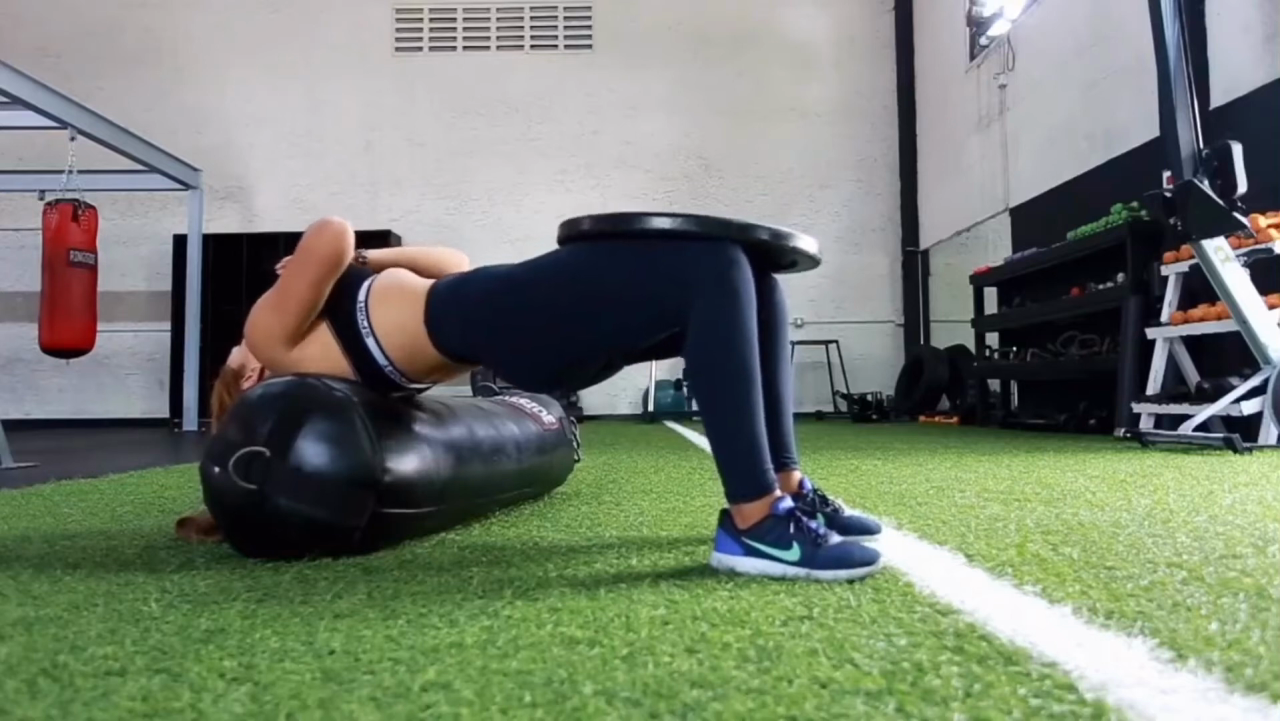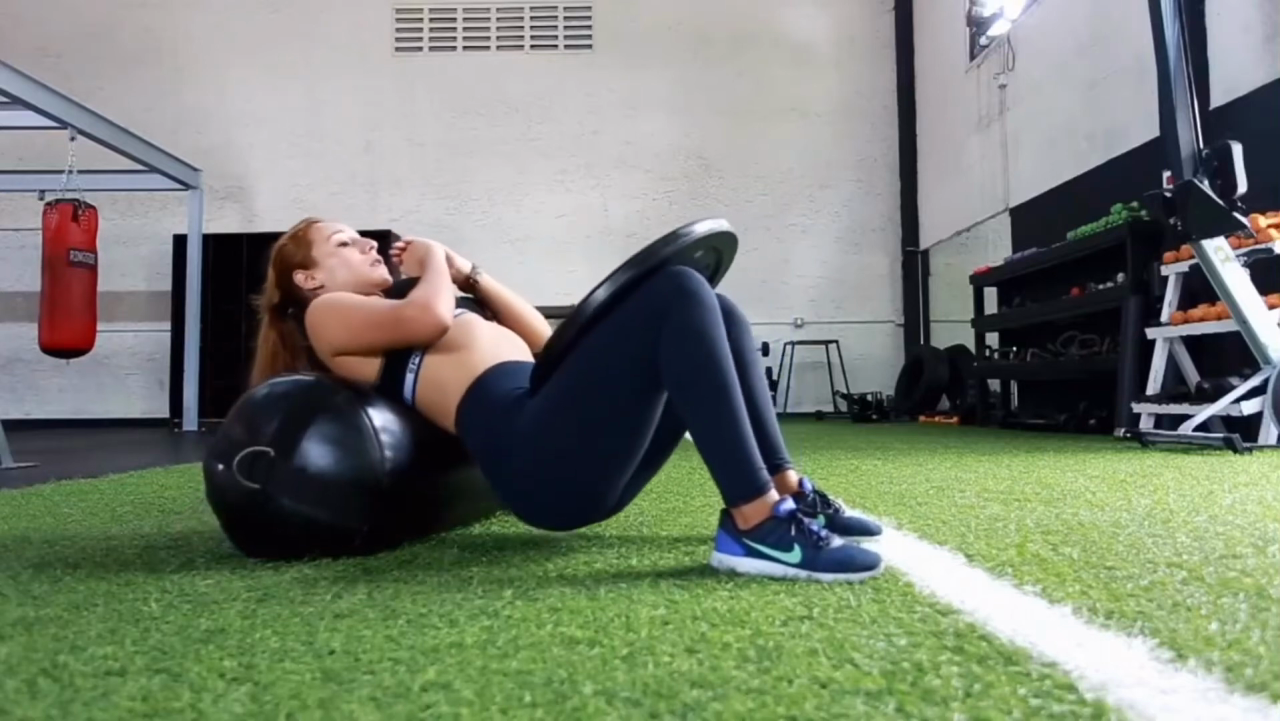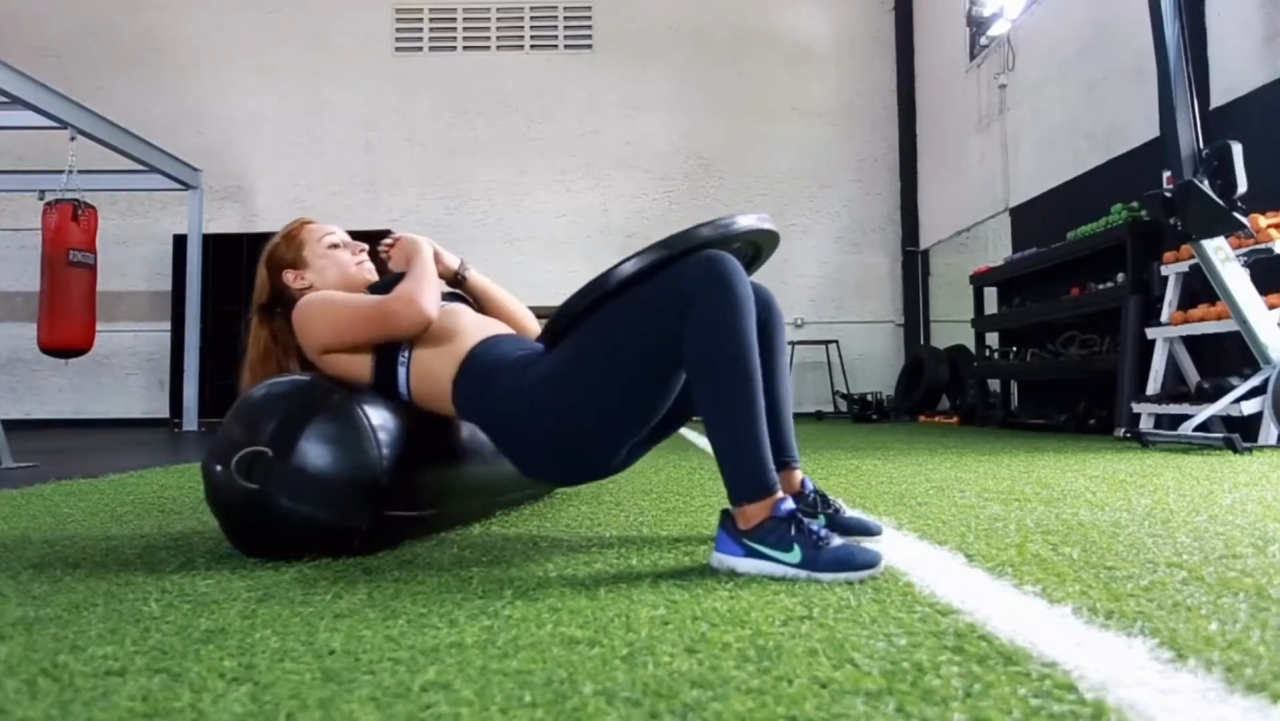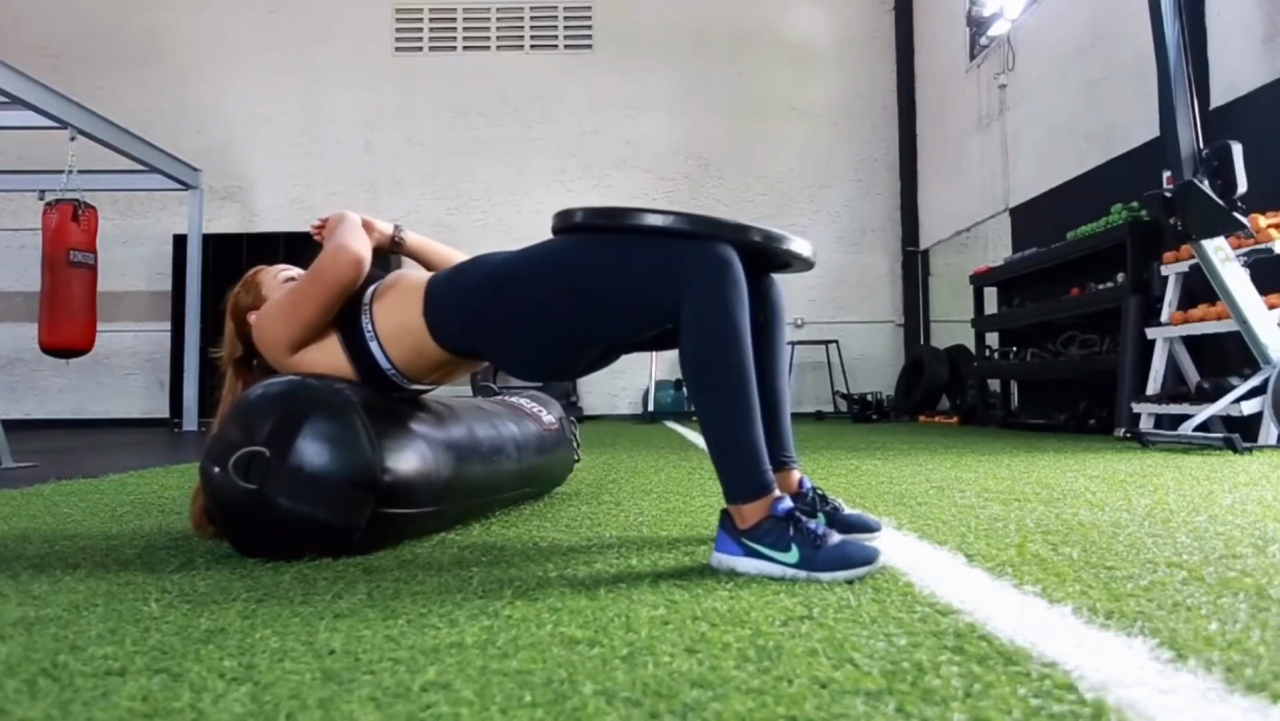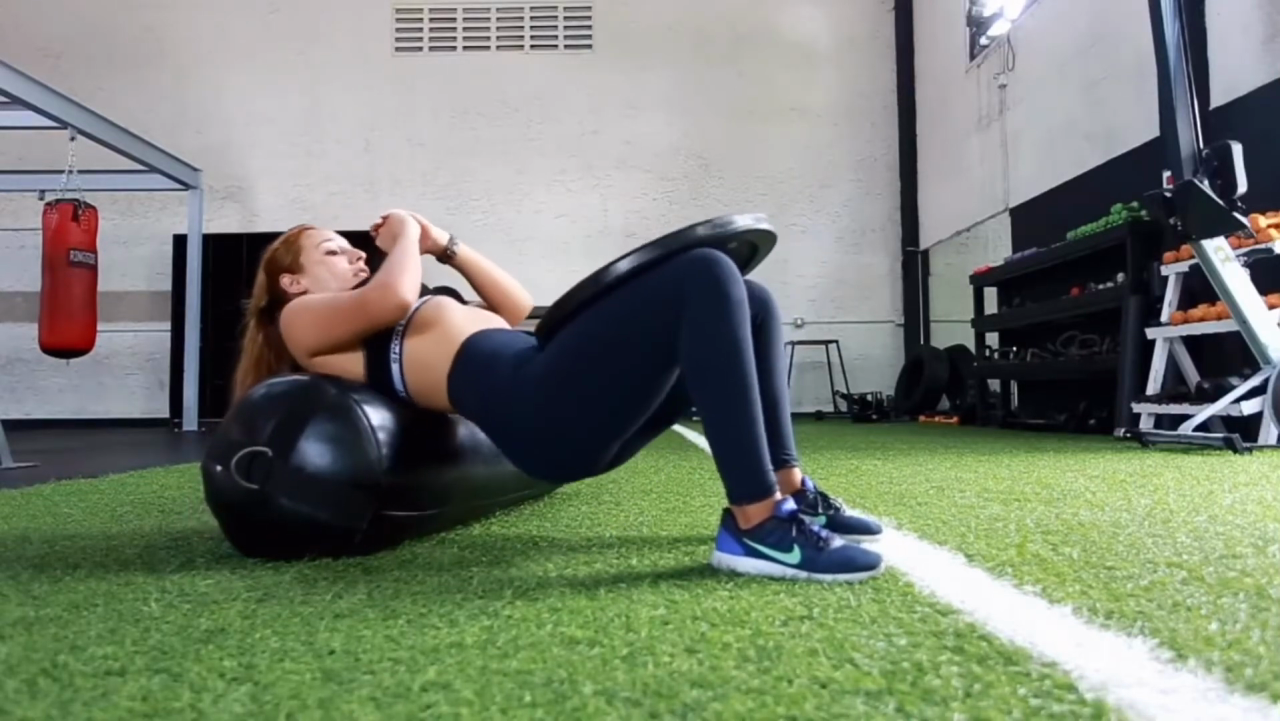
dt=0.7s
person 1, frame 1
left shoulder: (385, 341)
right shoulder: (274, 335)
left elbow: (453, 265)
right elbow: (331, 236)
left wrist: (365, 259)
right wrist: (345, 257)
left hip: (526, 317)
right hip: (517, 321)
left knee: (747, 285)
right knee: (715, 269)
left ankle: (786, 490)
right ankle: (756, 525)
person 1, frame 2
left shoulder: (399, 324)
right shoulder: (327, 316)
left elbow: (538, 337)
right elbow: (427, 316)
left wrist: (465, 273)
right wrist: (433, 263)
left hip: (584, 453)
right hip: (543, 453)
left knee: (715, 315)
right knee: (677, 294)
left ankle: (789, 492)
right ankle: (756, 526)
person 1, frame 3
left shoulder: (383, 319)
right shoulder: (316, 318)
left elbow: (523, 327)
right elbow: (416, 314)
left wrist: (453, 268)
right wrist: (419, 262)
left hip: (576, 403)
right hip: (545, 408)
left knee: (749, 304)
right knee: (710, 280)
left ankle: (791, 493)
right ankle: (758, 527)
person 1, frame 4
left shoulder: (361, 339)
right shoulder: (281, 333)
left elbow: (459, 269)
right elbow: (344, 259)
left wrist: (390, 236)
right wrist: (348, 229)
left hip: (551, 320)
right hip: (511, 311)
left knee: (747, 281)
right knee: (706, 267)
left ankle: (786, 490)
right ankle: (755, 526)
person 1, frame 5
left shoulder: (370, 317)
right shoulder: (302, 320)
left elbow: (518, 309)
right elbow: (391, 298)
left wrist: (444, 245)
right wrist: (406, 241)
left hip: (566, 396)
right hip: (538, 410)
left knee: (747, 301)
right knee: (706, 275)
left ankle: (789, 491)
right ankle: (759, 527)
